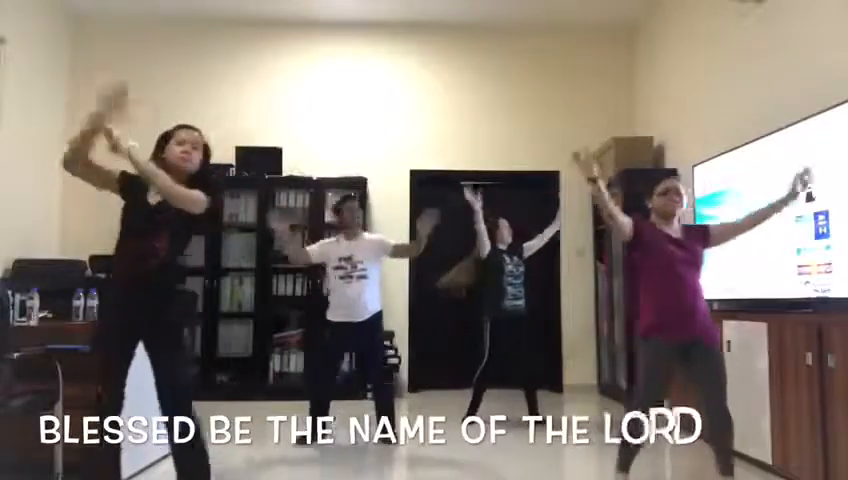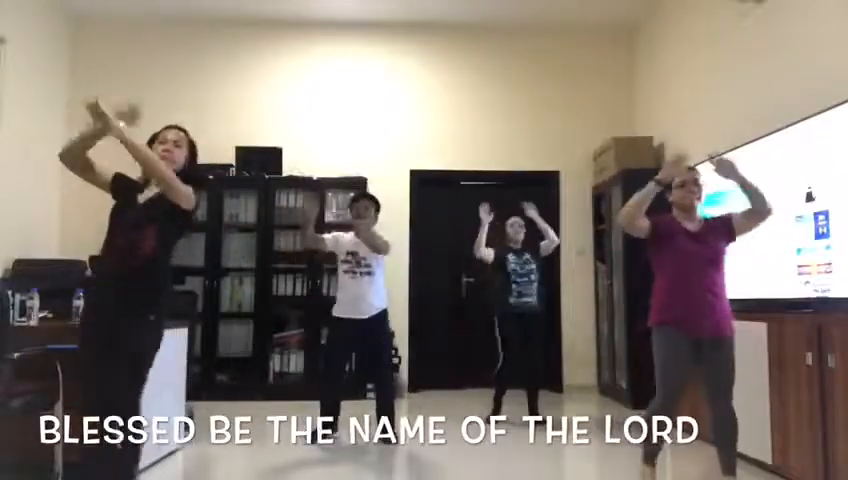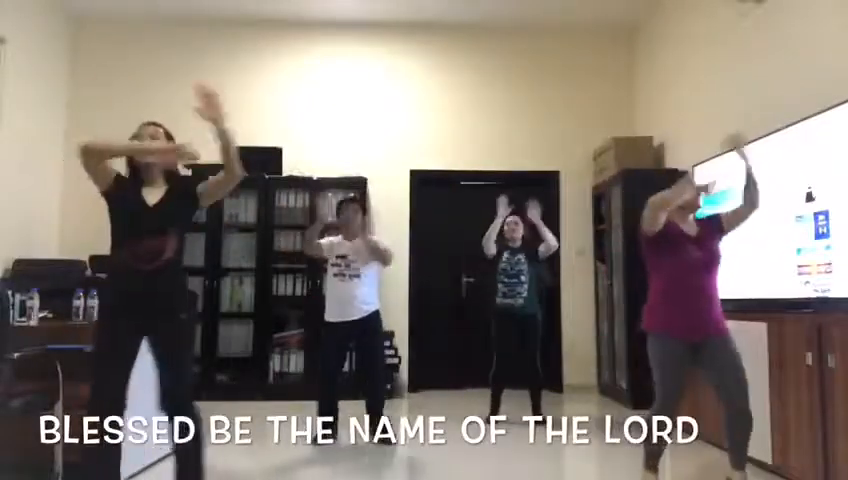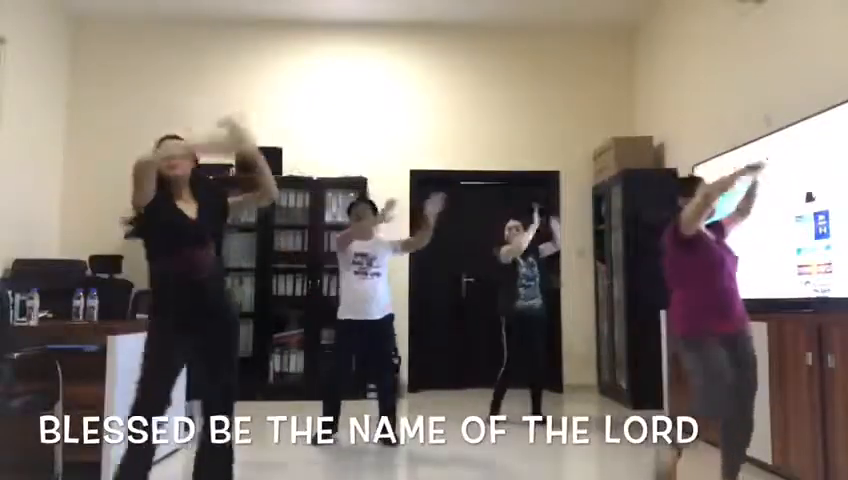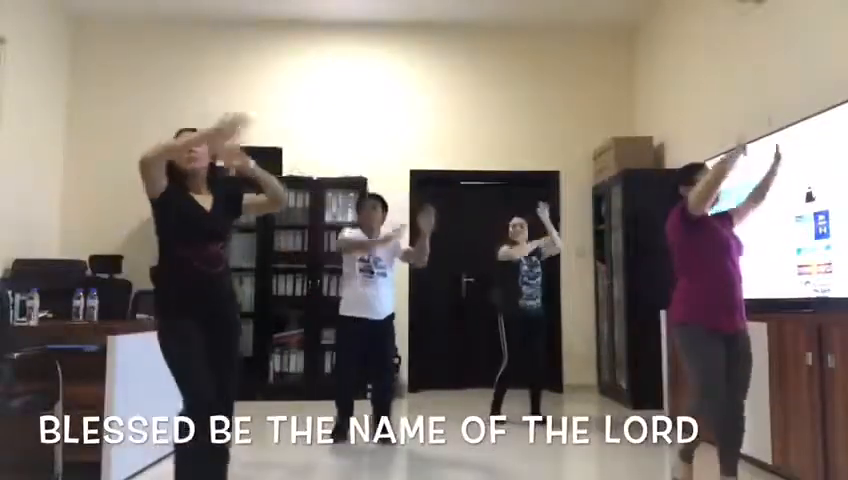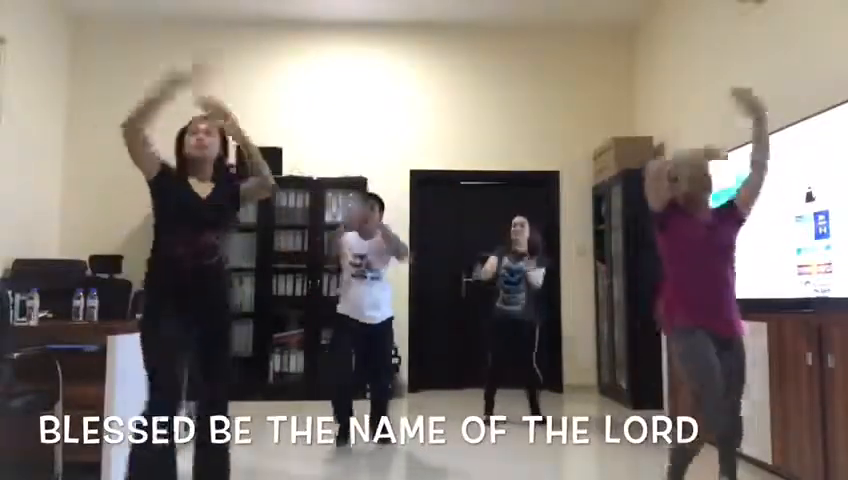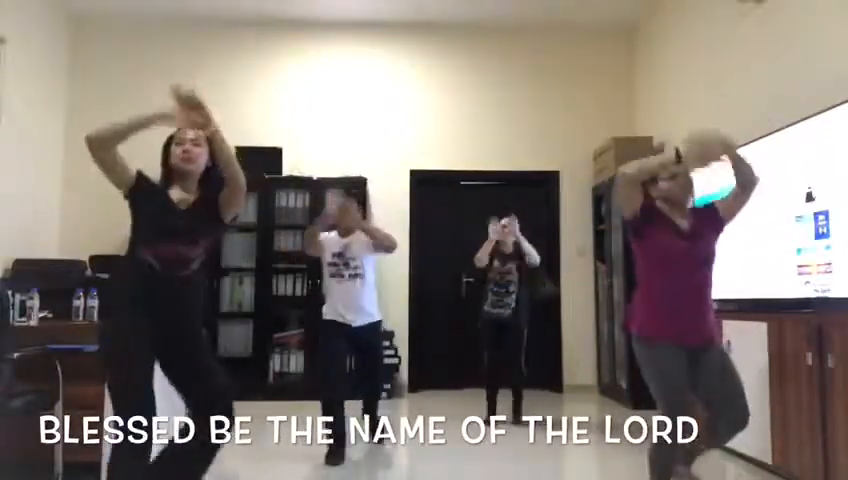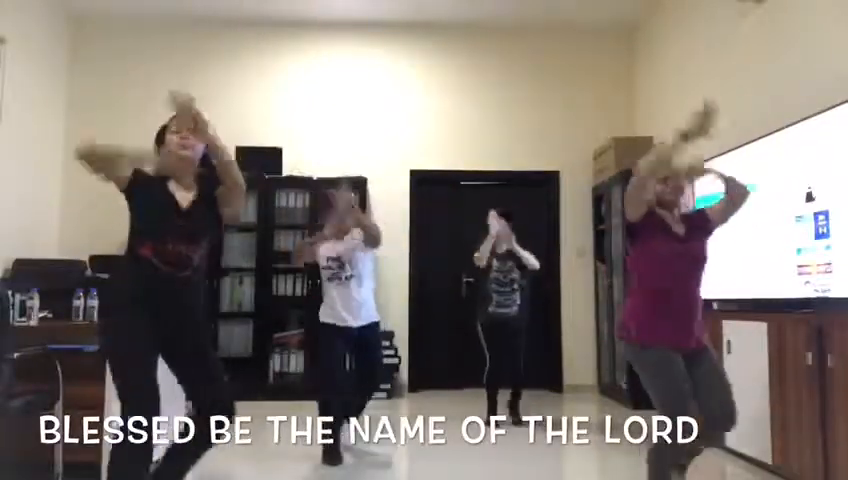
dt=0.3s
person 1, frame 1
left shoulder: (198, 197)
right shoulder: (131, 186)
left elbow: (170, 192)
right elbow: (73, 164)
left wrist: (127, 149)
right wrist: (98, 119)
left hip: (161, 310)
right hip: (118, 307)
left knee: (176, 406)
right knee: (106, 407)
person 1, frame 2
left shoulder: (184, 195)
right shoulder: (125, 187)
left elbow: (162, 177)
right elbow: (70, 159)
left wrist: (120, 130)
right wrist: (101, 127)
left hip: (143, 313)
right hip: (101, 307)
left knee: (123, 407)
right knee: (97, 407)
person 1, frame 3
left shoulder: (187, 192)
right shoulder: (118, 188)
left elbow: (234, 175)
right elbow: (87, 151)
left wrist: (218, 124)
right wrist: (152, 152)
left hip: (169, 308)
right hip: (119, 307)
left knee: (178, 404)
right knee: (104, 407)
person 1, frame 4
left shoulder: (213, 203)
right shoulder: (151, 203)
left elbow: (267, 194)
right elbow: (142, 165)
left wrist: (252, 153)
right wrist: (208, 144)
left hip: (216, 315)
right hip: (170, 316)
left knee: (219, 406)
right knee: (150, 402)
person 1, frame 5
left shoulder: (228, 198)
right shoulder: (167, 193)
left elbow: (279, 202)
right elbow: (150, 159)
left wrist: (251, 169)
right wrist: (216, 128)
left hip: (220, 309)
right hip: (177, 311)
left knee: (222, 402)
right knee: (200, 399)
person 1, frame 6
left shoulder: (230, 190)
right shoulder: (165, 179)
left elbow: (266, 183)
right elbow: (132, 128)
left wrist: (234, 128)
right wrist: (171, 86)
left hip: (211, 303)
right hip: (165, 304)
left knee: (215, 403)
right knee: (164, 397)
person 1, frame 7
left shoulder: (217, 204)
right shoulder: (146, 192)
left elbow: (238, 180)
right elbow: (96, 143)
left wrist: (208, 124)
right wrist: (154, 117)
left hip: (183, 323)
right hip: (131, 317)
left knee: (218, 413)
right knee: (135, 422)
person 1, frame 8
left shoulder: (215, 199)
right shoulder: (143, 186)
left elbow: (237, 185)
right elbow: (88, 153)
left wrist: (205, 131)
right wrist: (148, 158)
left hip: (186, 318)
right hip: (133, 315)
left knee: (218, 409)
right knee: (141, 418)
person 2, frame 1
left shoulder: (697, 234)
right shoulder: (639, 230)
left elbow: (745, 224)
right elbow: (612, 216)
left wrist: (787, 198)
right wrist: (596, 182)
left hip: (700, 331)
right hip: (658, 332)
left knee: (717, 405)
right knee: (645, 404)
person 2, frame 2
left shoulder: (719, 227)
right shoulder: (659, 227)
left elbow: (762, 211)
right elbow: (626, 220)
left wrist: (737, 177)
right wrist: (659, 180)
left hip: (716, 328)
right hip: (672, 327)
left knee: (722, 404)
right knee: (667, 399)
person 2, frame 3
left shoulder: (711, 227)
right shoulder: (657, 231)
left elbow: (751, 204)
right elbow: (654, 207)
left wrist: (745, 162)
right wrist: (692, 189)
left hip: (711, 330)
right hip: (667, 332)
left knee: (739, 404)
right knee: (667, 404)
person 2, frame 4
left shoulder: (714, 232)
right shoulder: (680, 233)
left elbow: (742, 212)
right elbow: (708, 194)
left wrist: (754, 181)
right wrist: (740, 173)
left hip: (735, 331)
right hip: (698, 333)
left knee: (742, 414)
right knee: (720, 402)
right ankle: (675, 448)
person 2, frame 5
left shoulder: (720, 219)
right shoulder: (684, 217)
left elbow: (754, 197)
right elbow: (718, 170)
left wrist: (774, 165)
right wrist: (735, 153)
left hip: (732, 325)
right hip: (694, 324)
left knee: (734, 407)
right knee: (711, 399)
person 2, frame 6
left shoulder: (727, 217)
right shoulder: (670, 217)
left elbow: (758, 170)
right elbow: (653, 171)
left wrist: (759, 118)
right wrist: (700, 154)
left hip: (727, 327)
right hip: (686, 324)
left knee: (730, 411)
right knee: (710, 401)
person 2, frame 7
left shoulder: (706, 220)
right shoulder: (645, 221)
left elbow: (748, 185)
right elbow: (625, 175)
left wrist: (730, 150)
right wrist: (678, 156)
left hip: (702, 338)
right hip: (657, 338)
left knee: (734, 415)
right knee: (675, 423)
person 2, frame 8
left shoulder: (697, 223)
right shoulder: (641, 223)
left elbow: (739, 196)
right elbow: (643, 172)
left wrist: (713, 173)
right wrist: (685, 135)
left hip: (691, 339)
right hip: (649, 338)
left knee: (723, 417)
right knee: (676, 422)
person 3, frame 1
left shoulder: (375, 242)
right shoulder: (328, 246)
left elbow: (409, 252)
right elbow: (298, 258)
left wrist: (422, 234)
right wrist: (284, 237)
left hip: (369, 320)
right hip: (337, 321)
left knee: (378, 376)
right knee: (322, 375)
left ankle: (386, 427)
right ankle: (315, 427)
person 3, frame 2
left shoulder: (376, 239)
right shoulder: (340, 239)
left elbow: (381, 247)
right elbow: (313, 242)
left wrist: (363, 226)
right wrist: (309, 221)
left hip: (375, 317)
right hip: (343, 317)
left knee: (382, 373)
right knee: (331, 372)
left ankle: (387, 427)
right ankle: (327, 425)
person 3, frame 3
left shoulder: (369, 245)
right shoulder: (330, 243)
left elbow: (386, 259)
right elbow: (309, 247)
left wrist: (363, 235)
right wrist: (316, 225)
left hip: (366, 317)
right hip: (334, 319)
left knee: (374, 374)
right knee: (328, 375)
left ankle: (378, 426)
right ankle: (329, 427)
person 3, frame 4
left shoulder: (386, 244)
right shoulder: (345, 244)
left elbow: (419, 242)
right elbow: (345, 237)
left wrist: (429, 219)
right wrist: (379, 218)
left hip: (381, 319)
right hip: (349, 319)
left knee: (386, 377)
right knee: (338, 375)
left ankle: (388, 428)
right ankle: (328, 428)
person 3, frame 5
left shoulder: (392, 242)
right shoulder: (349, 235)
left elbow: (420, 259)
right elbow: (345, 247)
left wrist: (425, 233)
right wrist: (380, 240)
left hip: (382, 319)
right hip: (351, 318)
left knee: (383, 377)
right knee: (345, 375)
left ankle: (380, 427)
right ankle: (342, 425)
person 3, frame 6
left shoulder: (385, 242)
right shoulder: (346, 239)
left elbow: (403, 253)
left wrist: (380, 227)
right wrist: (349, 224)
left hip: (380, 321)
right hip: (347, 318)
left knee: (381, 378)
right knee: (341, 374)
left ankle: (378, 426)
right ankle: (344, 425)
person 3, frame 7
left shoulder: (368, 239)
right shoulder: (326, 240)
left elbow: (390, 245)
right elbow: (308, 246)
left wrist: (361, 224)
right wrist: (326, 218)
left hip: (369, 321)
right hip: (334, 322)
left knee: (373, 378)
right knee: (332, 384)
left ankle: (371, 420)
right ankle: (336, 444)
person 3, frame 8
left shoulder: (362, 238)
right shoulder: (321, 244)
left elbow: (376, 236)
right elbow: (299, 257)
left wrist: (351, 209)
right wrist: (320, 237)
left hip: (366, 323)
right hip: (332, 324)
left knee: (370, 379)
right knee: (331, 383)
left ankle: (345, 415)
right ankle: (332, 442)
person 4, frame 1
left shoulder: (518, 252)
right shoulder: (488, 253)
left elbow: (542, 239)
right elbow: (481, 233)
left wrist: (558, 220)
right wrist: (477, 209)
left hip: (520, 317)
right hip: (497, 318)
left knee: (529, 363)
right knee: (490, 364)
left ankle: (533, 411)
right ankle: (471, 411)
person 4, frame 2
left shoulder: (533, 250)
right shoulder: (500, 252)
left elbow: (554, 241)
right elbow: (479, 252)
left wrist: (535, 217)
right wrist: (485, 224)
left hip: (533, 315)
right hip: (508, 315)
left knee: (534, 362)
right knee: (508, 362)
left ankle: (534, 411)
right ankle: (496, 409)
person 4, frame 3
left shoulder: (533, 252)
right shoulder: (497, 249)
left elbow: (553, 245)
right elbow: (486, 244)
left wrist: (536, 220)
right wrist: (499, 216)
left hip: (529, 315)
right hip: (503, 314)
left knee: (532, 362)
right knee: (501, 361)
left ankle: (537, 411)
right ankle: (494, 410)
person 4, frame 4
left shoulder: (533, 252)
right shoulder: (505, 253)
left elbow: (556, 245)
right elbow: (518, 247)
left wrist: (554, 224)
right wrist: (534, 226)
left hip: (536, 316)
right hip: (513, 316)
left knee: (537, 363)
right knee: (511, 362)
left ankle: (537, 411)
right ankle: (494, 410)
person 4, frame 5
left shoulder: (536, 251)
right shoulder: (505, 249)
left elbow: (558, 247)
right elbow: (520, 253)
left wrist: (546, 221)
right wrist: (541, 240)
left hip: (536, 316)
right hip: (512, 315)
left knee: (538, 362)
right knee: (511, 361)
left ankle: (535, 411)
right ankle: (495, 410)
person 4, frame 6
left shoulder: (536, 255)
right shoulder: (501, 252)
left elbow: (538, 282)
right elbow: (488, 272)
left wrist: (529, 270)
right wrist: (483, 272)
left hip: (527, 318)
right hip: (501, 317)
left knee: (528, 363)
right knee: (496, 361)
left ankle: (535, 410)
right ankle: (488, 411)
person 4, frame 7
left shoulder: (522, 255)
right shoulder: (491, 252)
left elbow: (536, 261)
right elbow: (478, 262)
left wrist: (519, 237)
right wrist: (491, 239)
left hip: (515, 319)
right hip: (490, 318)
left knee: (515, 362)
right knee: (492, 363)
left ankle: (517, 411)
right ankle: (491, 412)
person 4, frame 8
left shoulder: (518, 255)
right shoulder: (487, 253)
left elbow: (536, 265)
right elbow: (479, 260)
left wrist: (515, 247)
right wrist: (492, 234)
left hip: (515, 319)
right hip: (490, 319)
left knee: (516, 362)
right knee: (494, 361)
left ankle: (514, 407)
right ankle: (491, 412)
